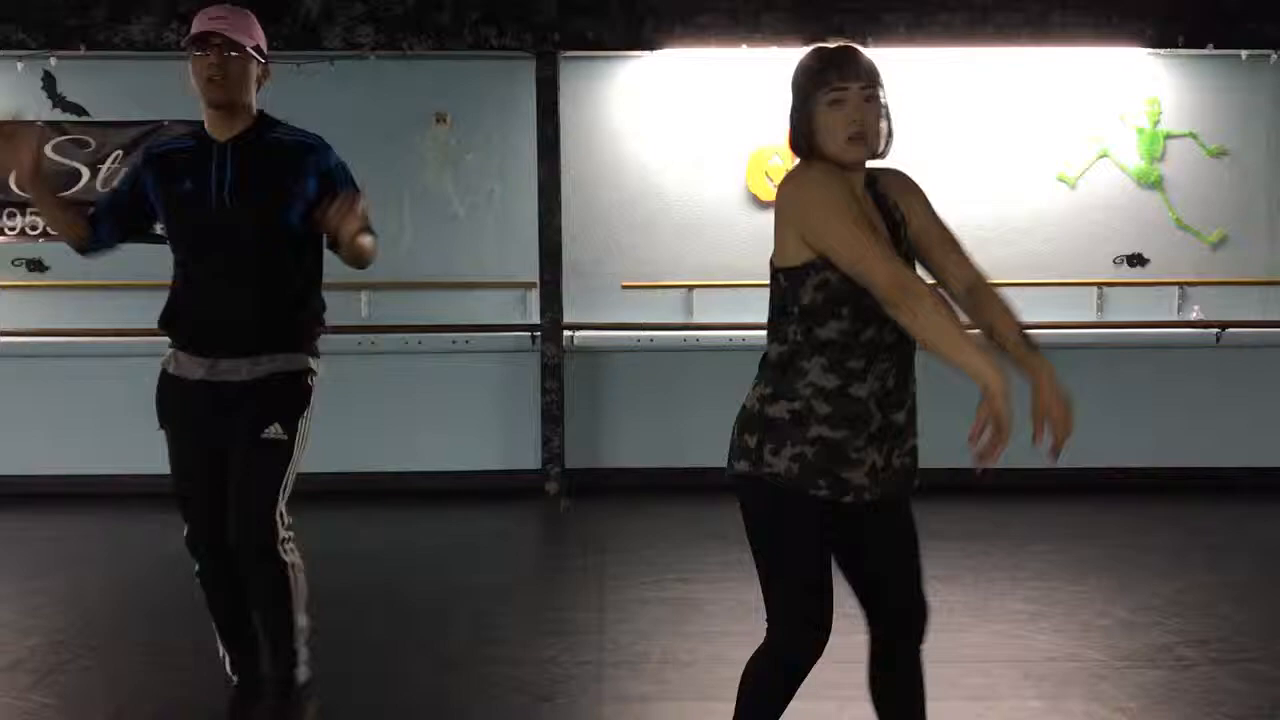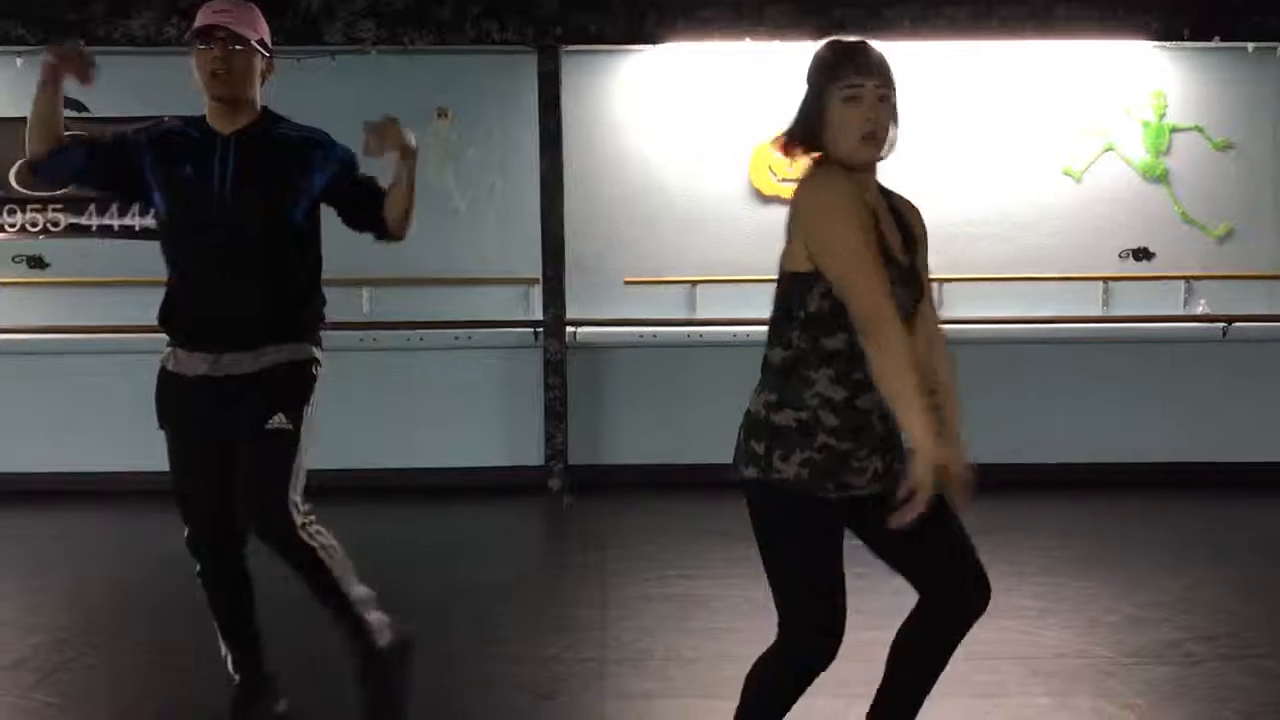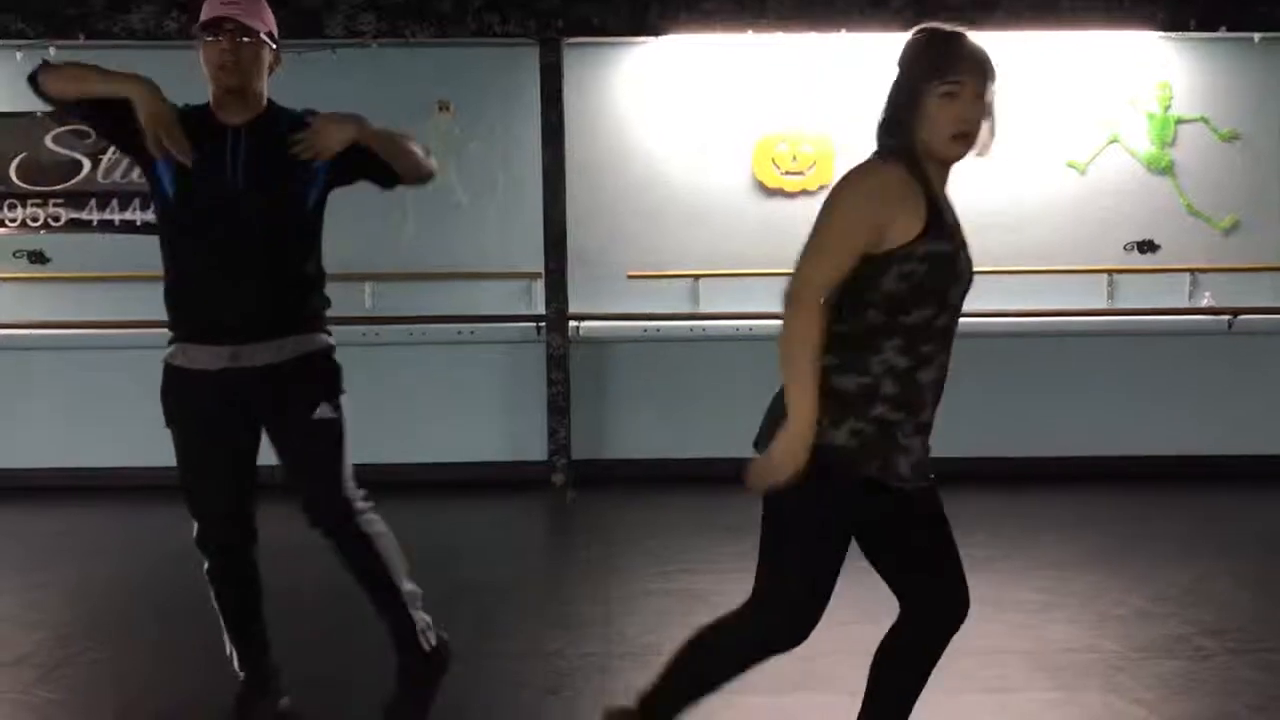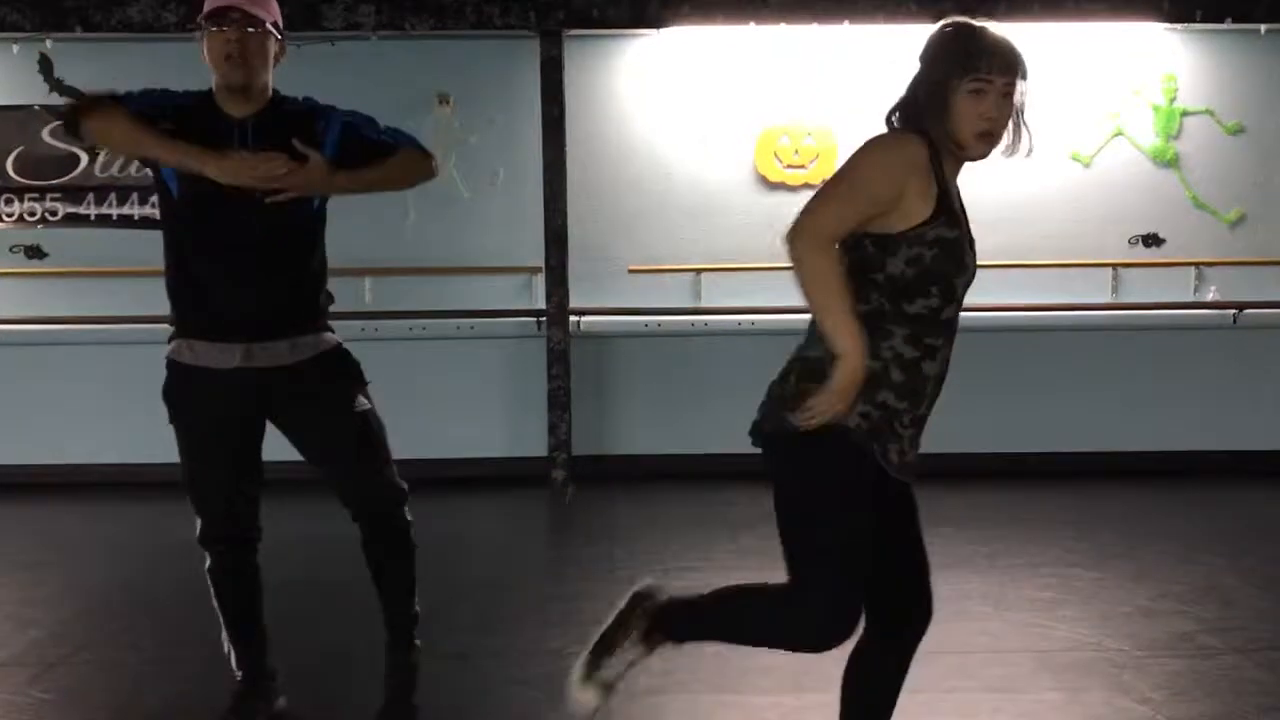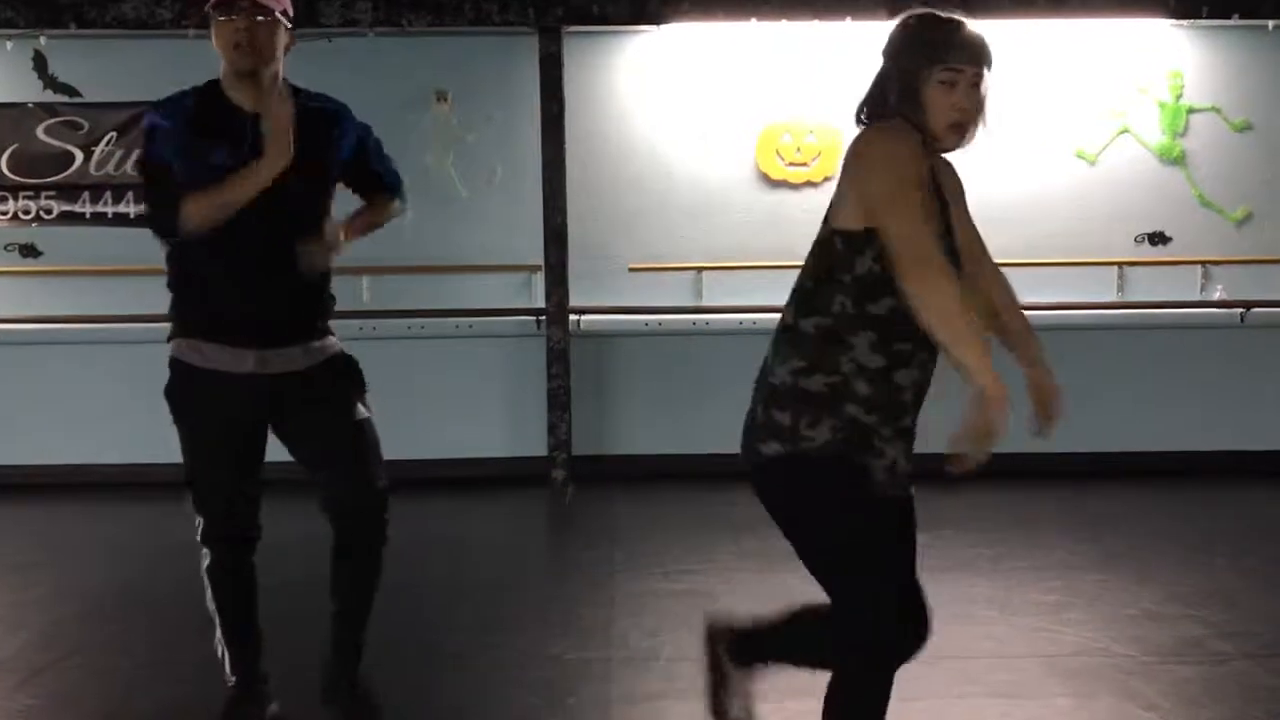
dt=0.2s
person 1, frame 1
left shoulder: (303, 156)
right shoulder: (164, 163)
left elbow: (358, 252)
right elbow: (87, 233)
left wrist: (351, 232)
left hip: (273, 367)
right hip: (189, 371)
left knee: (259, 526)
right knee: (207, 536)
person 1, frame 2
left shoulder: (307, 150)
right shoulder: (157, 149)
left elbow: (390, 225)
right elbow: (45, 166)
left wrist: (401, 157)
right wrist: (53, 81)
left hip: (276, 361)
right hip: (190, 369)
left knee: (277, 513)
right knee: (209, 535)
left ankle: (379, 646)
person 1, frame 3
left shoulder: (308, 133)
right shoulder: (164, 127)
left elbow: (419, 168)
right elbow: (51, 81)
left wrist: (357, 134)
right wrist: (138, 91)
left hip: (292, 352)
right hip: (198, 364)
left knee: (331, 503)
right knee: (220, 531)
left ankle: (420, 649)
person 1, frame 4
left shoulder: (317, 124)
right shoulder: (168, 115)
left elbow: (418, 161)
right elbow: (84, 118)
left wrist: (330, 182)
right wrist: (210, 162)
left hip: (302, 348)
right hip: (203, 361)
left knee: (379, 495)
right knee: (224, 530)
left ankle: (403, 654)
person 1, frame 5
left shoulder: (330, 120)
right shoulder: (174, 121)
left elbow: (387, 195)
right elbow: (172, 221)
left wrist: (342, 234)
right wrist: (266, 164)
left hip: (309, 353)
right hip: (211, 360)
left knee: (363, 506)
right knee: (225, 531)
person 2, frame 1
left shoulder: (897, 194)
right shoulder: (808, 188)
left elbow: (968, 287)
right elbow: (900, 291)
left wrist: (1039, 372)
right wrist: (989, 381)
left hip: (875, 459)
right hip: (786, 459)
left knee: (902, 620)
right knee: (800, 632)
person 2, frame 2
left shoulder: (901, 214)
right shoulder: (826, 199)
left elbow: (923, 335)
right elbow: (875, 321)
left wrist: (952, 442)
right wrist: (926, 442)
left hip: (871, 456)
right hip: (792, 461)
left knee: (961, 591)
right knee: (811, 637)
person 2, frame 3
left shoulder: (931, 191)
right shoulder: (885, 181)
right elbow: (805, 294)
right wrist: (802, 423)
left hip: (891, 450)
right hip: (836, 440)
left knee: (940, 605)
right knee: (784, 615)
person 2, frame 4
left shoulder: (938, 178)
right shoulder: (901, 159)
right elbow: (807, 236)
right wrist: (853, 349)
left hip: (876, 440)
right hip: (825, 431)
left knee: (902, 612)
right knee: (823, 618)
right ankle: (652, 617)
person 2, frame 5
left shoulder: (938, 179)
right shoulder: (889, 150)
left elbow: (980, 277)
right elbow: (920, 268)
left wrist: (1036, 365)
right wrist: (989, 382)
left hip: (867, 450)
right hip: (807, 441)
left knee: (873, 646)
right knee: (891, 626)
right ankle: (742, 646)
